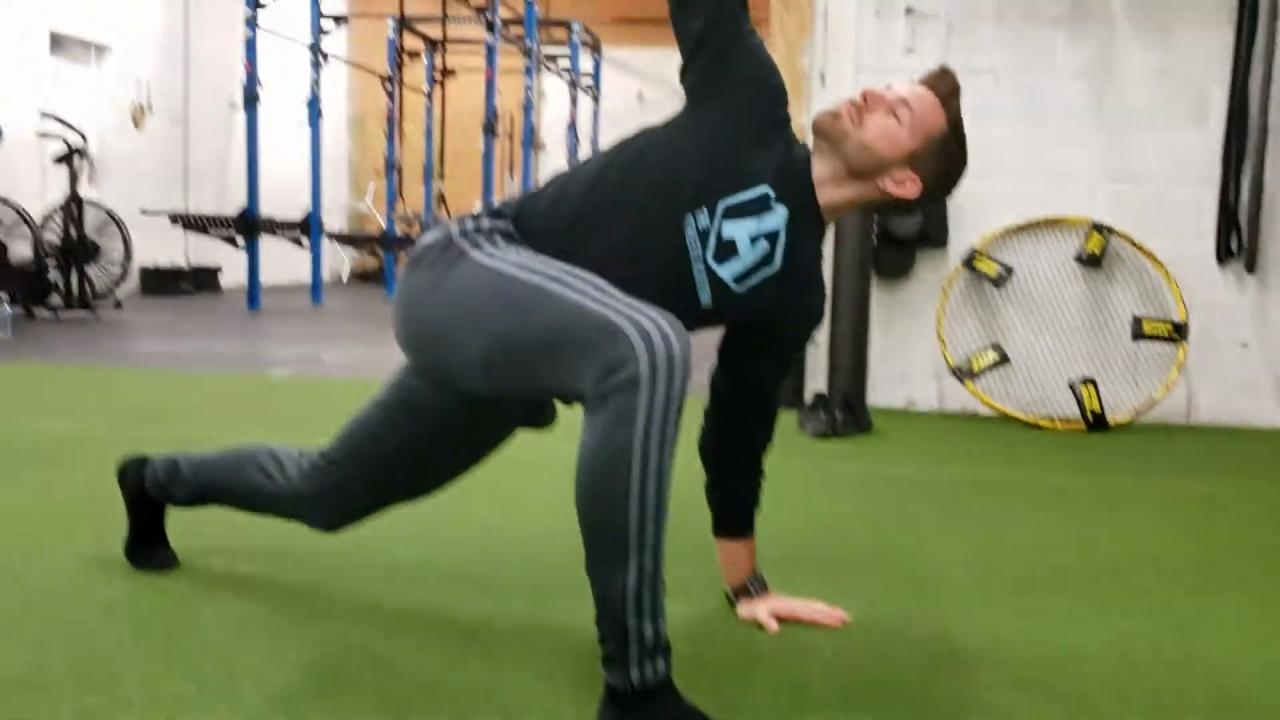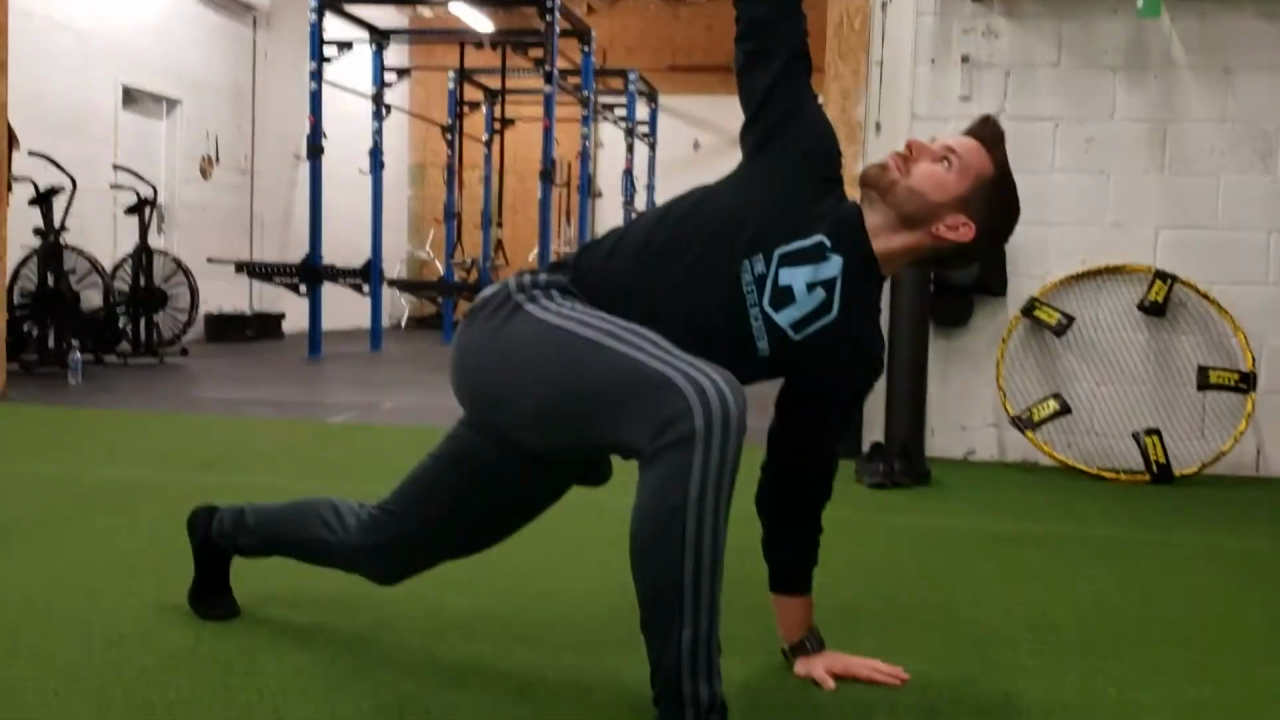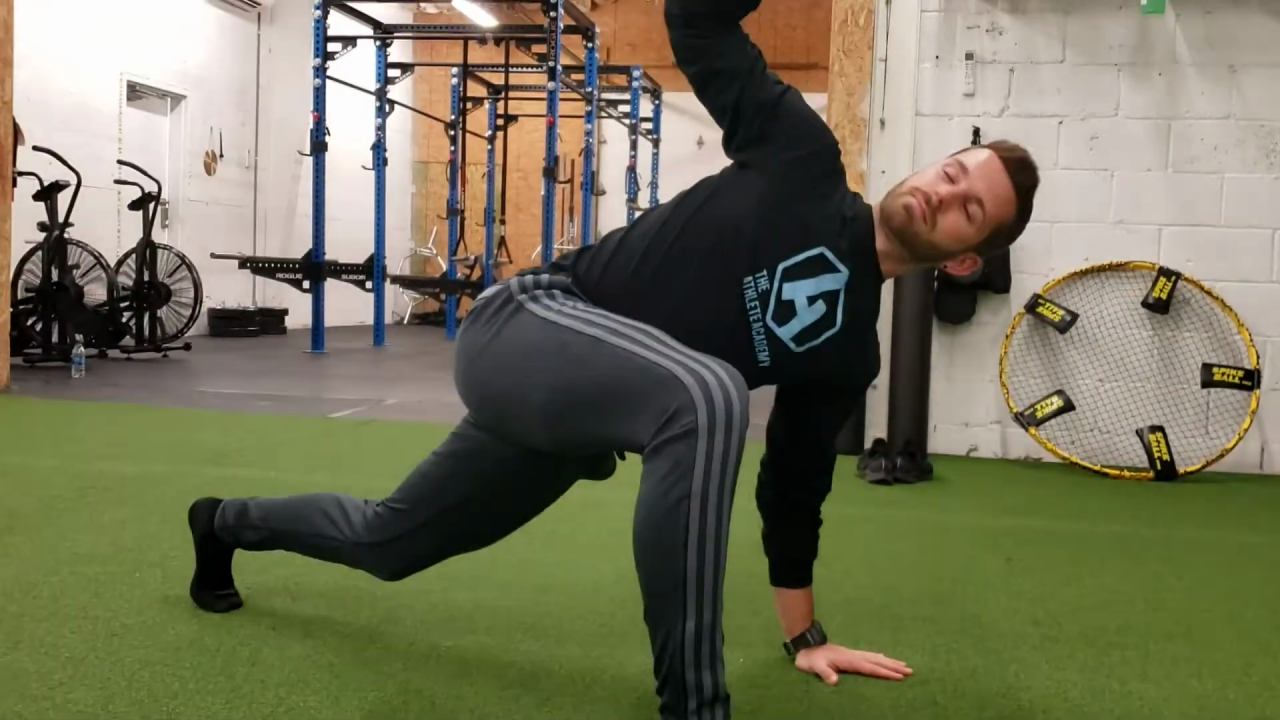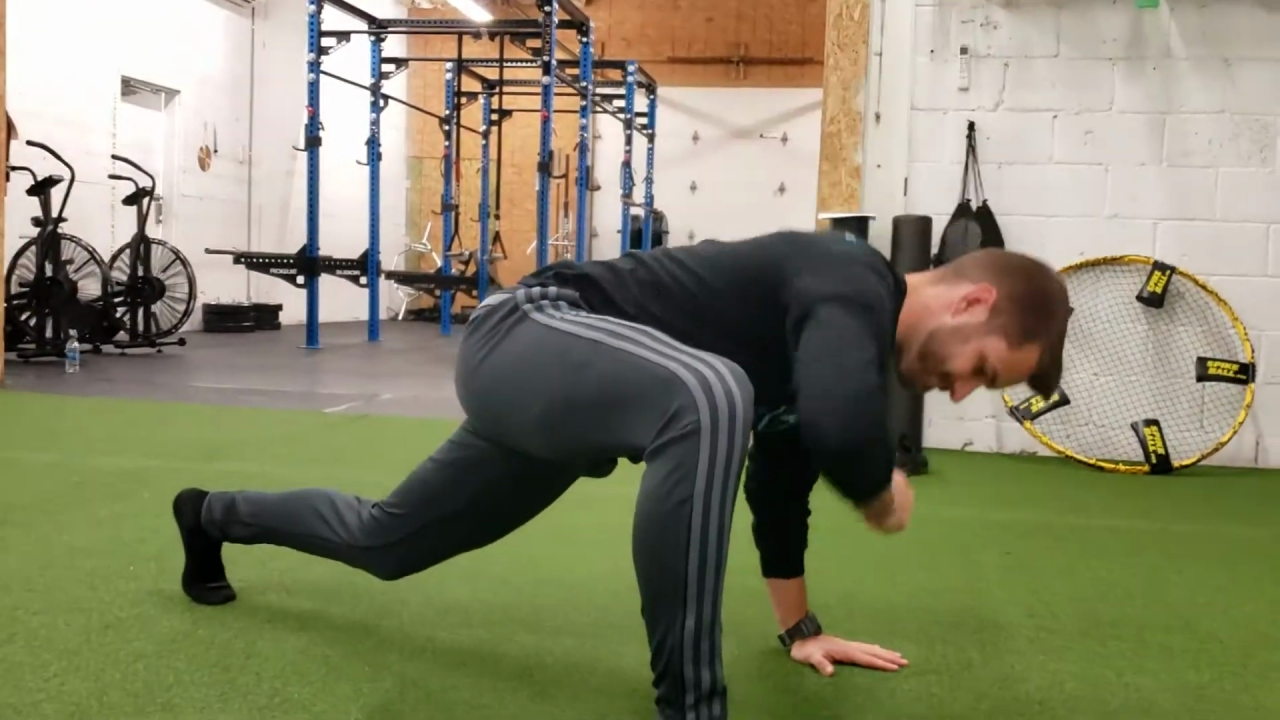
dt=0.5s
person 1, frame 1
left shoulder: (794, 289)
right shoulder: (749, 103)
left elbow: (737, 427)
left wrist: (745, 585)
left hip: (504, 337)
right hip: (464, 267)
left knee: (322, 495)
right knee: (645, 345)
left ankle: (157, 483)
person 1, frame 2
left shoulder: (854, 345)
right shoulder: (804, 166)
left elbow: (795, 486)
left wrist: (801, 641)
left hip: (564, 406)
right hip: (519, 326)
left knee: (383, 547)
right knee: (703, 403)
left ankle: (224, 532)
person 1, frame 3
left shoulder: (850, 346)
right shoulder: (803, 163)
left elbow: (794, 481)
left wrist: (803, 633)
left hip: (571, 399)
right hip: (523, 326)
left knee: (387, 539)
right knee: (706, 396)
left ankle: (227, 525)
person 1, frame 4
left shoulder: (851, 329)
right shoulder: (856, 286)
left elbow: (779, 457)
right elbow: (840, 427)
left wrist: (799, 621)
right wrist: (886, 493)
left hip: (540, 377)
right hip: (524, 333)
left knee: (385, 540)
right knee: (710, 397)
left ankle: (215, 515)
